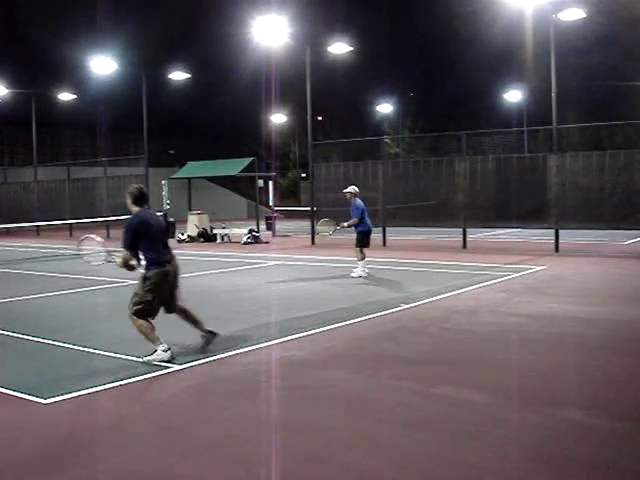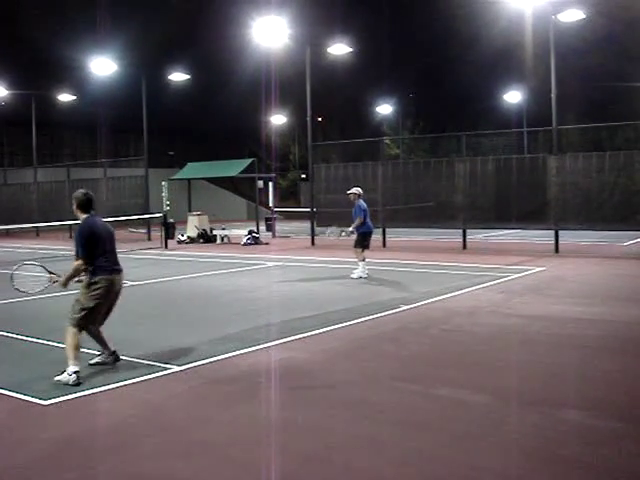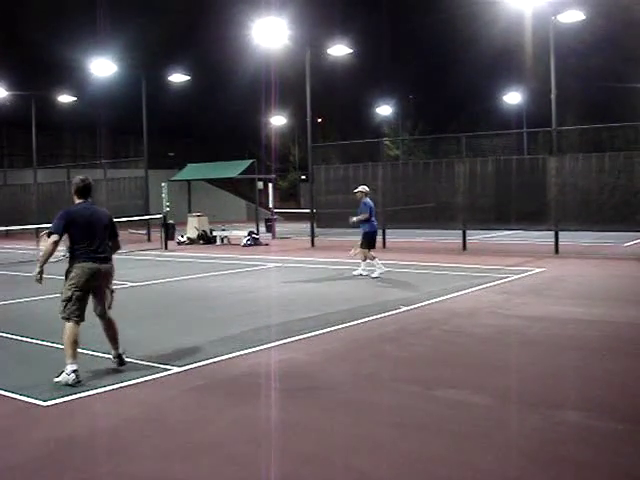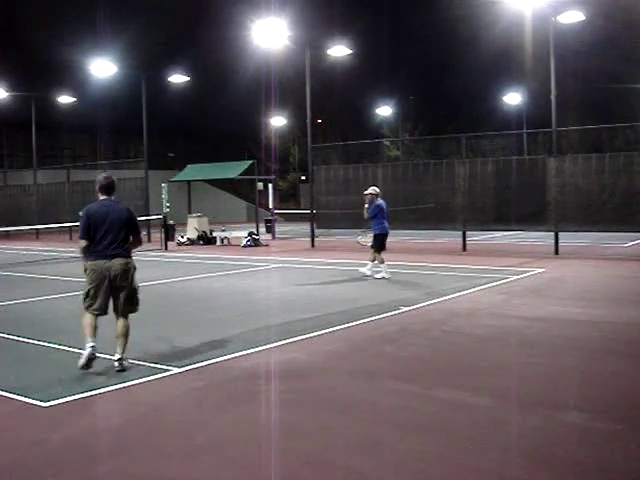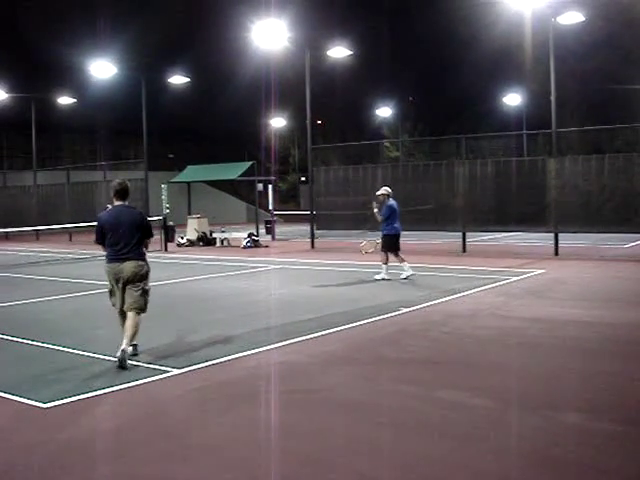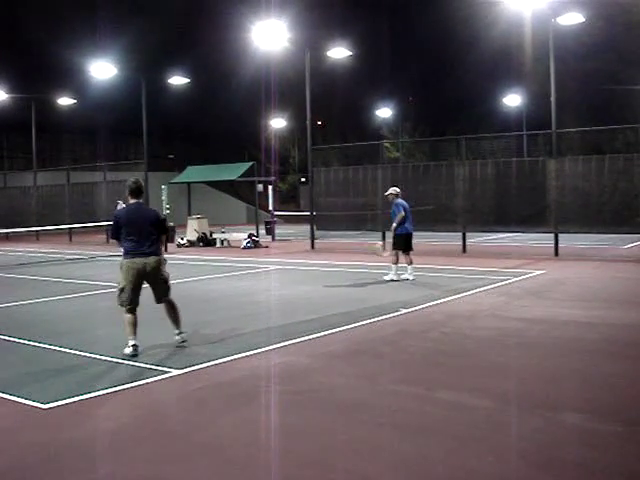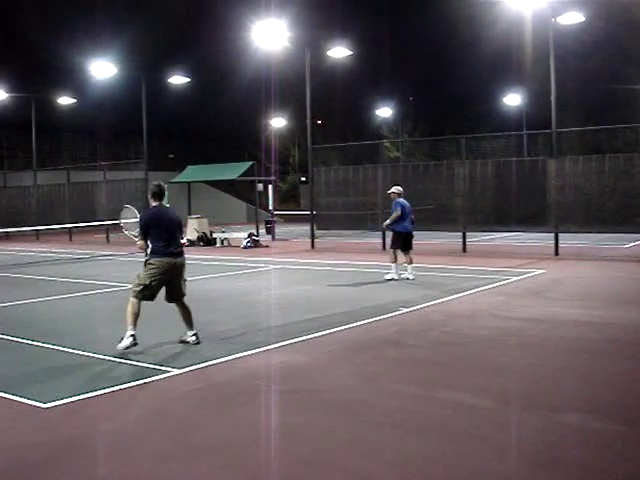
dt=0.4s
person 1, frame 1
left shoulder: (134, 222)
right shoulder: (157, 218)
left elbow: (129, 254)
left wrist: (123, 263)
right wrist: (132, 262)
left hip: (156, 272)
right hip: (169, 268)
left knee: (136, 314)
right knee: (174, 306)
left ankle: (163, 349)
right ankle: (205, 331)
person 1, frame 2
left shoulder: (84, 228)
right shoulder: (103, 225)
left elbow: (81, 263)
left wrist: (65, 280)
right wrist: (85, 272)
left hip: (100, 280)
right hip: (116, 278)
left knee: (75, 325)
right knee: (89, 322)
left ankle: (73, 371)
right ankle: (109, 353)
person 1, frame 3
left shoulder: (68, 213)
right shoulder: (104, 214)
left elbow: (53, 241)
right elbow: (116, 245)
left wrist: (40, 266)
left hip: (80, 268)
right hip: (104, 268)
left knee: (71, 320)
right knee: (104, 314)
left ankle: (71, 370)
right ankle: (117, 355)
person 1, frame 4
left shoulder: (89, 211)
right shoulder: (126, 211)
left elbow: (84, 244)
right elbow: (138, 242)
left wrist: (86, 257)
left hip: (97, 264)
right hip: (122, 263)
left knee: (91, 311)
right knee: (122, 314)
left ankle: (90, 346)
right ankle: (119, 357)
person 1, frame 5
left shoulder: (103, 217)
right shoulder: (139, 215)
left elbow: (102, 245)
right elbow: (146, 245)
left hip: (114, 266)
right hip: (136, 265)
left knee: (122, 309)
right knee: (134, 310)
left ankle: (130, 345)
right ankle: (125, 346)
person 1, frame 6
left shoulder: (120, 214)
right shoulder: (154, 213)
left elbow: (118, 241)
right elbow: (162, 239)
left hip: (131, 261)
right hip: (154, 259)
left knee: (128, 306)
right knee: (166, 299)
left ankle: (132, 344)
right ankle: (179, 332)
person 1, frame 7
left shoulder: (147, 215)
right shoulder: (174, 215)
left elbow: (143, 245)
left wrist: (140, 243)
left hip: (158, 261)
right hip: (178, 259)
left knee: (135, 297)
right knee: (179, 299)
left ankle: (130, 335)
right ankle: (192, 334)
